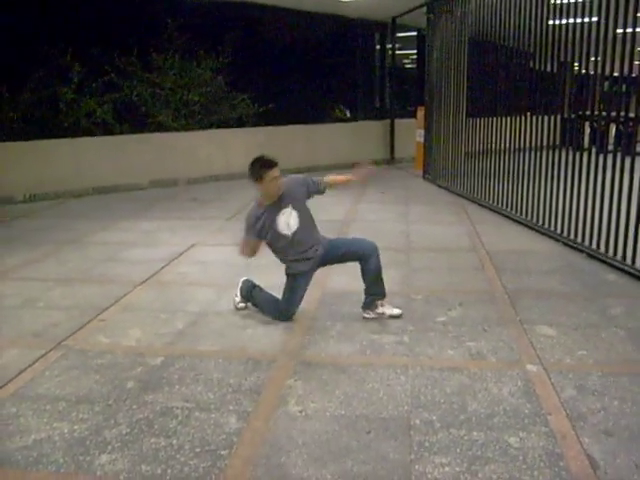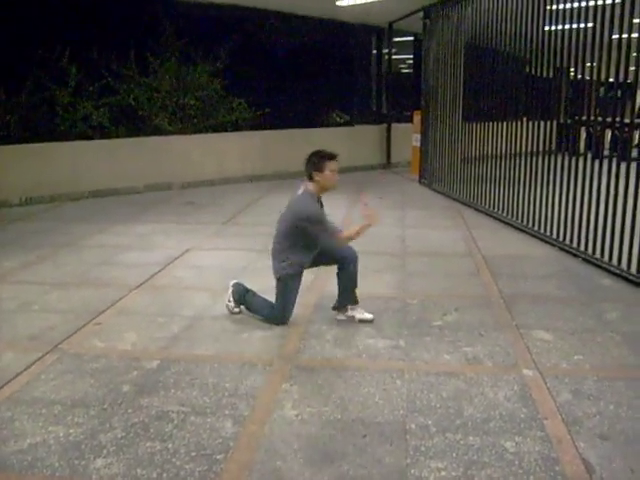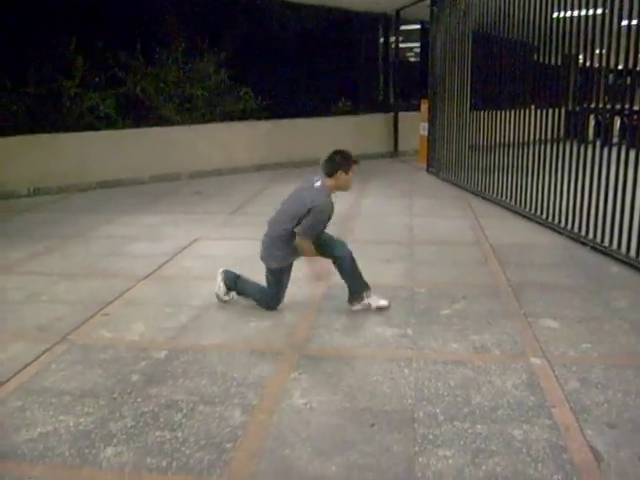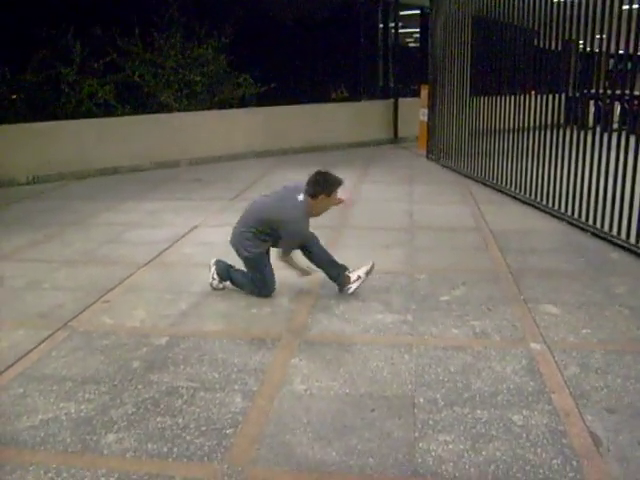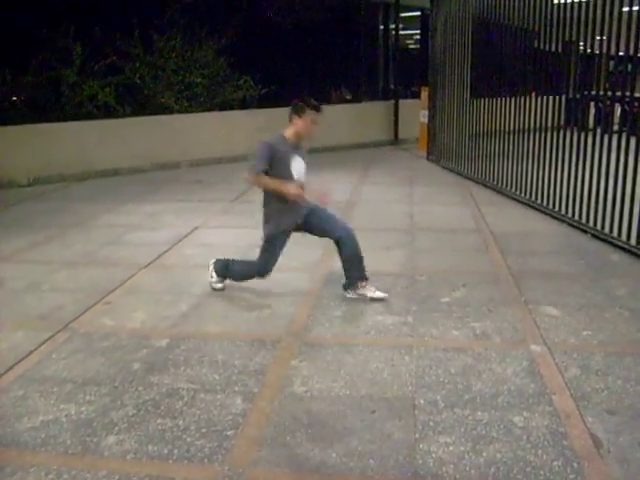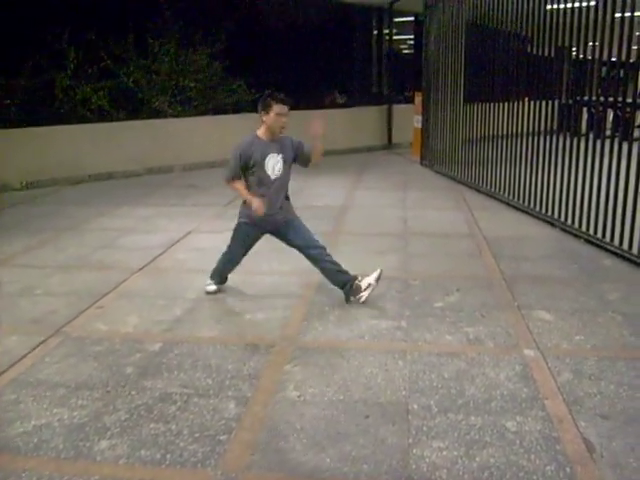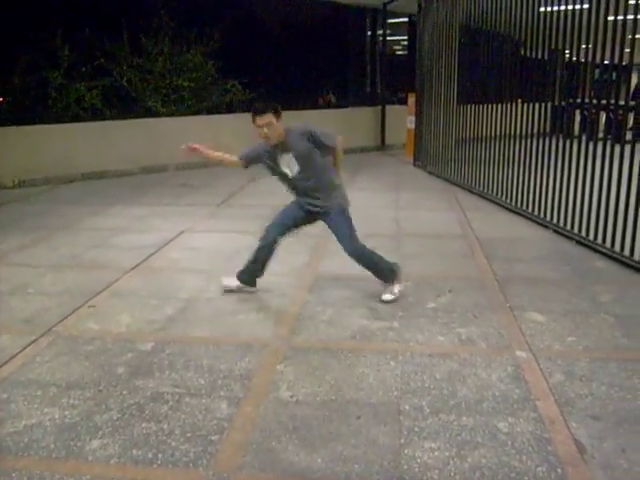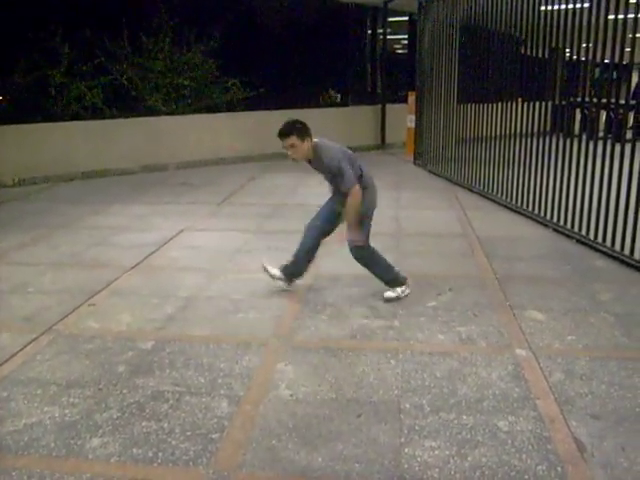
dt=0.3s
person 1, frame 1
left shoulder: (293, 185)
right shoulder: (256, 218)
left elbow: (324, 182)
right elbow: (249, 252)
left wrist: (352, 177)
right wrist: (248, 246)
left hip: (320, 246)
right hip: (300, 262)
left knee: (368, 249)
right knee: (284, 314)
left ankle: (373, 305)
right ankle: (248, 289)
person 1, frame 2
left shoulder: (310, 192)
right shoulder: (308, 207)
right elbow: (339, 239)
right wrist: (366, 223)
left hip: (308, 250)
right hip: (289, 261)
left knee: (349, 256)
right knee: (279, 318)
left ankle: (346, 307)
right ankle: (239, 293)
person 1, frame 3
left shoulder: (316, 183)
right shoulder: (322, 203)
right elbow: (301, 241)
left hip: (290, 231)
right hip: (279, 248)
left knee: (340, 250)
right knee: (271, 302)
left ankle: (359, 298)
right ankle: (229, 280)
person 1, frame 4
left shoulder: (301, 190)
right shoulder: (296, 221)
right elbow: (284, 256)
left wrist: (332, 204)
right wrist: (301, 270)
left hip: (264, 229)
right hip: (248, 239)
left knee: (309, 240)
right knee: (265, 290)
left ankle: (344, 278)
right ankle: (222, 270)
person 1, frame 5
left shoulder: (298, 148)
right shoulder: (272, 145)
right elbow: (252, 176)
right wrist: (286, 189)
left hip: (302, 209)
right hip: (279, 217)
left knee: (345, 234)
right knee: (262, 269)
left ankle: (358, 284)
right ankle: (220, 268)
person 1, frame 6
left shoulder: (288, 144)
right shoulder: (246, 147)
left elbow: (313, 159)
right elbow: (232, 179)
left wrist: (317, 138)
right wrist: (251, 200)
left hip: (282, 214)
right hip: (253, 216)
left knee: (314, 249)
right knee: (233, 256)
left ankle: (352, 287)
right ankle: (216, 279)
person 1, frame 7
left shoulder: (302, 133)
right shoulder: (262, 149)
left elbow: (335, 145)
right elbow: (236, 162)
left wrist: (333, 176)
right wrist: (203, 151)
left hip: (331, 199)
right hip: (303, 202)
left knee: (352, 246)
right knee: (269, 237)
left ankle: (390, 277)
right ankle: (246, 280)
person 1, frame 8
left shoulder: (332, 157)
right shoulder: (310, 153)
left elbow: (355, 191)
left wrist: (351, 227)
left hip: (360, 197)
right hip: (341, 195)
left knee: (359, 249)
right knee: (313, 231)
left ankle: (398, 283)
right ankle: (290, 272)
